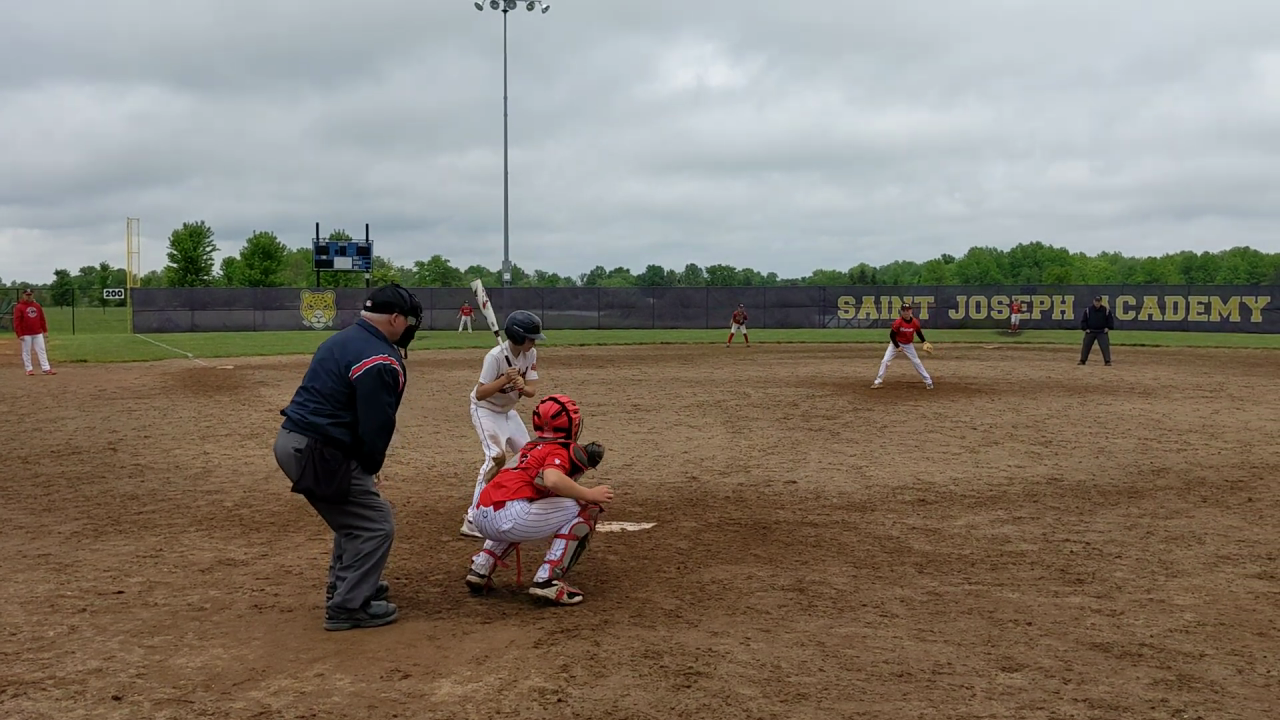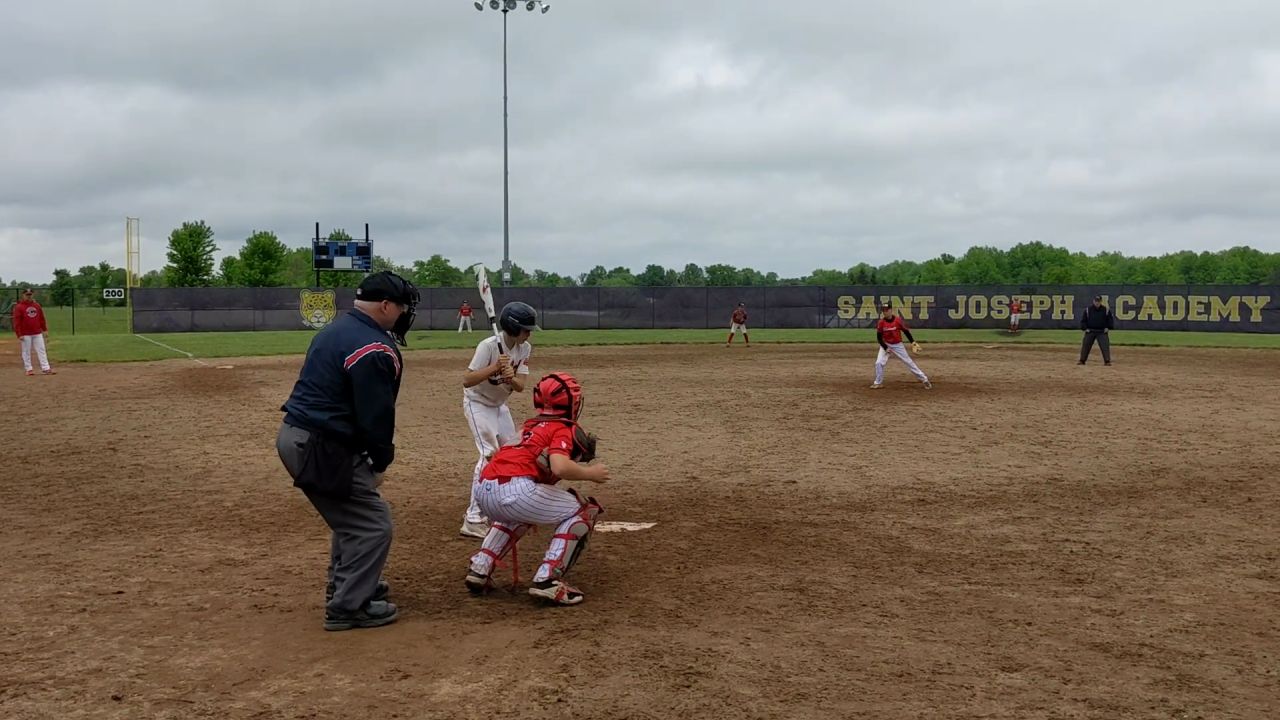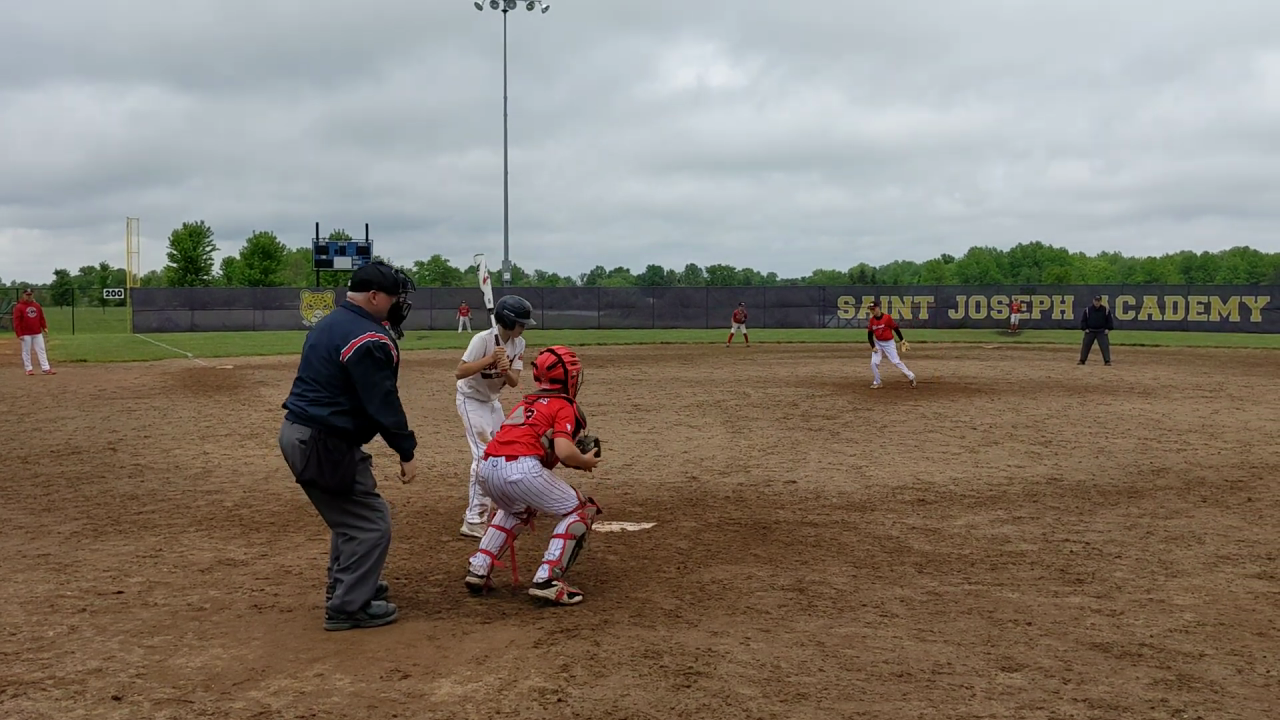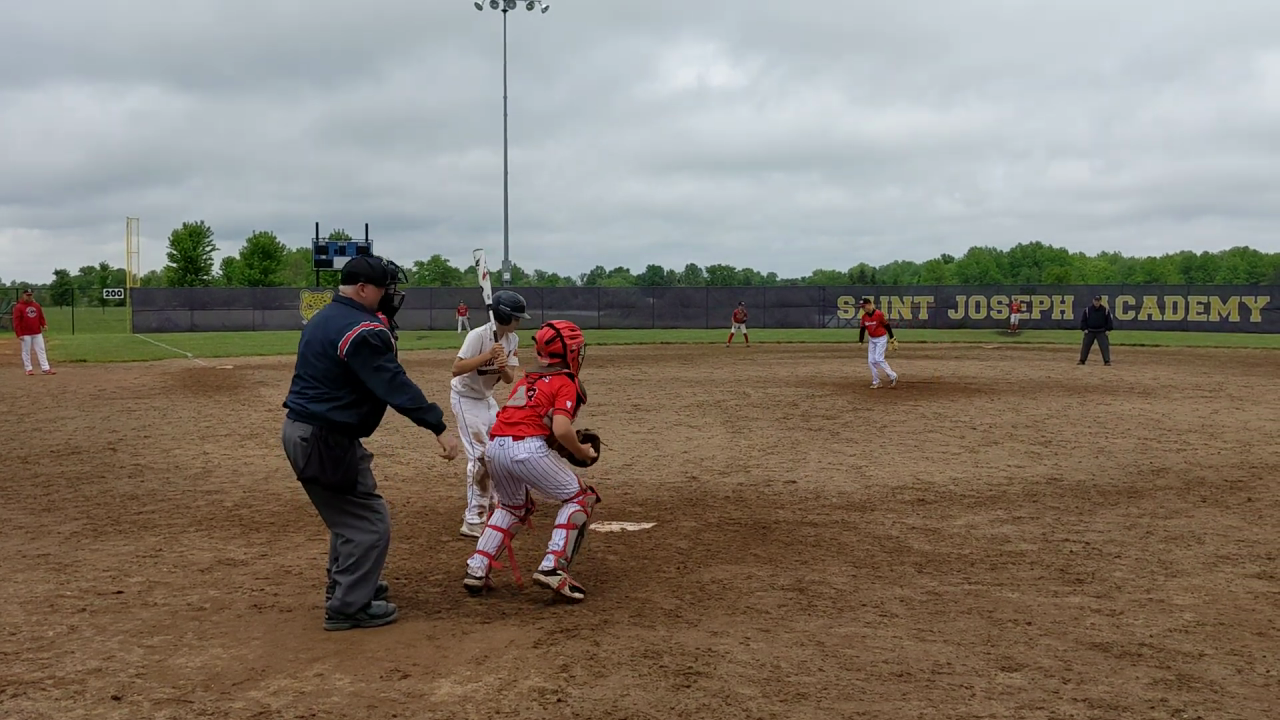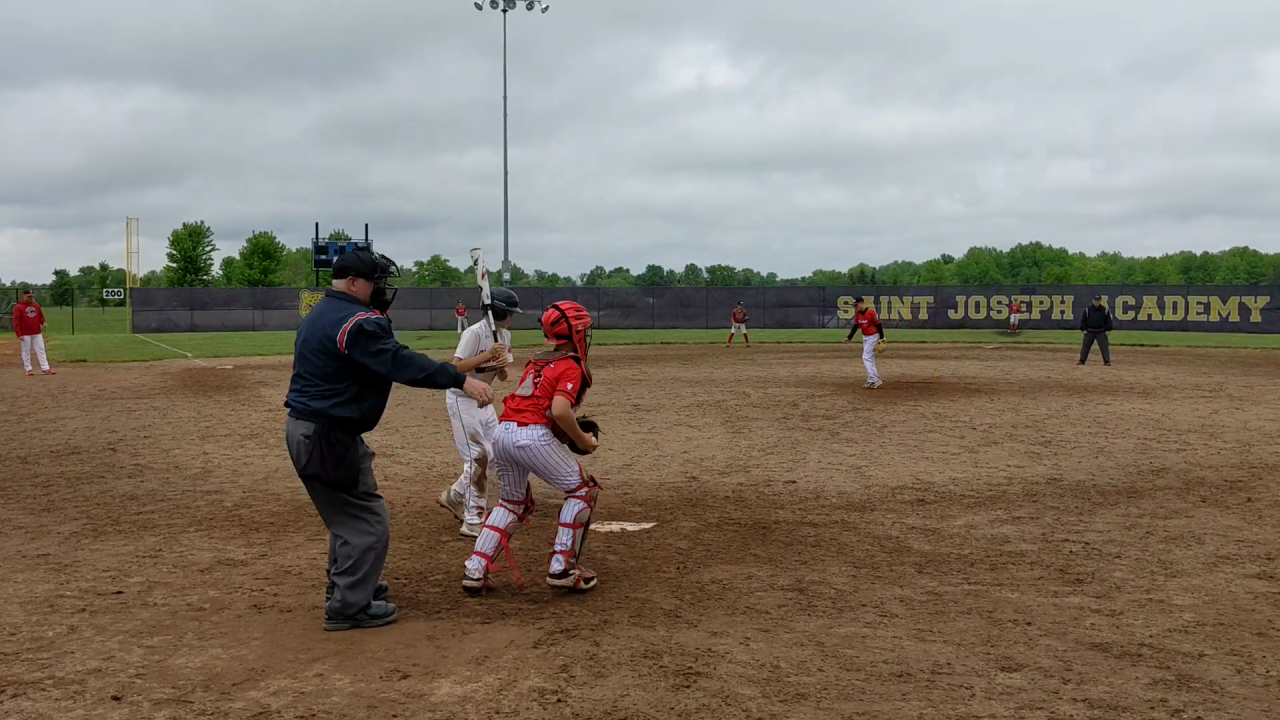
dt=0.1s
person 1, frame 1
left shoulder: (341, 340)
right shoulder: (381, 361)
right elbow: (377, 426)
left wrist: (362, 469)
right wrist: (370, 469)
left hip: (294, 439)
right hip: (319, 452)
left knee: (353, 516)
right knee: (375, 522)
left ankle: (346, 588)
right ankle: (348, 607)
person 1, frame 2
left shoulder: (335, 331)
right shoulder: (376, 349)
right elbow: (377, 416)
right wrist: (380, 463)
left hip: (296, 434)
right hip: (320, 446)
left knee: (352, 514)
right knee: (373, 521)
left ankle: (347, 586)
right ankle: (348, 606)
person 1, frame 3
left shoulder: (328, 325)
right shoulder: (370, 339)
right elbow: (382, 404)
right wrist: (407, 452)
left hip: (299, 433)
right hip: (324, 443)
left knee: (348, 515)
right knee: (372, 522)
left ankle: (344, 587)
right ankle: (347, 607)
person 1, frame 4
left shoulder: (323, 319)
right shoulder: (364, 330)
right elbow: (393, 384)
right wrist: (438, 427)
left hip: (301, 429)
right hip: (326, 439)
left knee: (350, 517)
right knee: (369, 521)
left ankle: (345, 587)
right ankle: (348, 606)
person 1, frame 5
left shoulder: (319, 315)
right shoulder: (356, 322)
right elbow: (403, 364)
right wrist: (461, 379)
left hip: (305, 428)
right hip: (328, 437)
left knee: (346, 516)
right knee: (367, 521)
left ankle: (347, 589)
right ankle: (348, 605)
person 2, frame 1
left shoulder: (533, 446)
right shoulder: (561, 449)
right elbow: (554, 481)
left wrist: (579, 456)
right wrist: (589, 494)
left hip: (484, 516)
right hip: (508, 514)
right knee: (586, 511)
left ankle: (481, 569)
right ankle: (548, 581)
person 2, frame 2
left shoulder: (532, 425)
right shoulder: (564, 429)
right elbow: (560, 468)
left wrist: (577, 448)
right wrist: (590, 474)
left hip: (485, 488)
right hip: (513, 489)
left knee: (521, 510)
right knee: (585, 511)
left ankle: (480, 569)
right ankle: (548, 579)
person 2, frame 3
left shoulder: (529, 400)
right shoulder: (565, 406)
right elbow: (563, 451)
right wrist: (584, 462)
left hip: (488, 466)
right hip: (521, 468)
left knee: (517, 509)
right knee: (581, 511)
left ankle: (479, 572)
right ankle: (548, 580)
person 2, frame 4
left shoulder: (529, 377)
right shoulder: (567, 382)
right elbow: (561, 430)
right wrist: (581, 451)
left hip: (495, 446)
right hip: (527, 448)
left knee: (513, 507)
right knee: (580, 498)
left ankle: (477, 571)
right ankle: (553, 568)
person 2, frame 5
left shoulder: (538, 360)
right shoulder: (573, 367)
right elbow: (559, 411)
left wrist: (569, 432)
right wrist: (580, 440)
left hip: (503, 432)
right hip: (534, 436)
left knee: (512, 502)
right knee: (582, 491)
left ankle: (476, 570)
right ankle: (563, 568)
person 3, frame 1
left shoulder: (531, 354)
right shoulder: (496, 356)
left elbow: (531, 390)
right elbow: (479, 394)
left wrist: (520, 386)
right wrist: (504, 379)
left hip: (507, 411)
right hip: (485, 410)
right knee: (497, 457)
right ankle: (474, 522)
person 3, frame 2
left shoulder: (524, 348)
right shoulder: (488, 345)
left elbow: (520, 385)
right elbow: (467, 381)
left wrist: (511, 378)
right wrist: (495, 367)
left hip: (499, 406)
right hip: (478, 404)
right knee: (491, 455)
right ankle: (473, 521)
person 3, frame 3
left shoulder: (518, 343)
right shoulder: (482, 339)
left elbow: (514, 381)
right elbow: (459, 372)
left wrist: (506, 370)
right wrist: (489, 359)
left hip: (492, 402)
right hip: (471, 401)
right knee: (485, 455)
right ankle: (474, 521)
person 3, frame 4
left shoulder: (512, 339)
right shoulder: (478, 335)
left elbow: (509, 378)
right elbow: (456, 369)
left wrist: (503, 366)
right wrist: (487, 356)
left hip: (486, 399)
right hip: (466, 399)
right knee: (480, 455)
left ankle: (489, 500)
right ankle: (473, 521)
person 3, frame 5
left shoulder: (504, 335)
right shoulder: (474, 333)
left elbow: (502, 375)
right elbow: (456, 369)
left wrist: (501, 366)
right wrist: (486, 356)
right hip: (462, 399)
left knee: (490, 452)
right knee: (477, 456)
left ankle: (455, 495)
right ankle: (473, 521)
